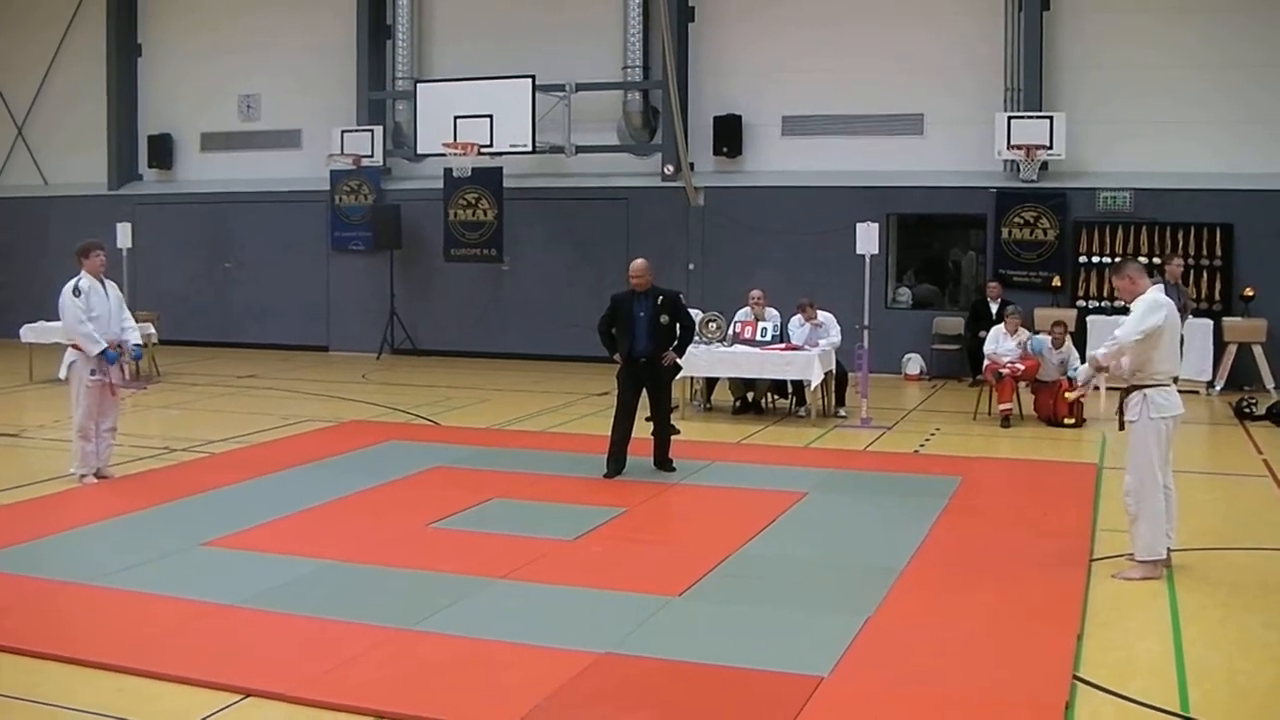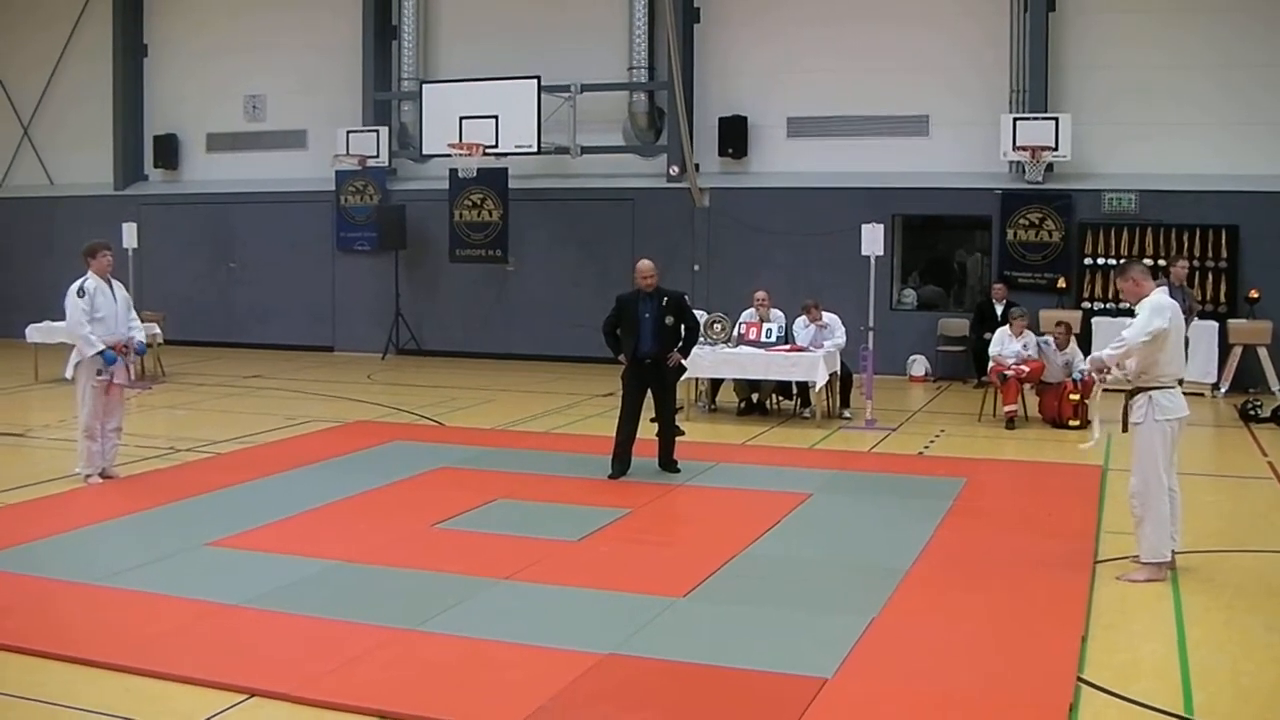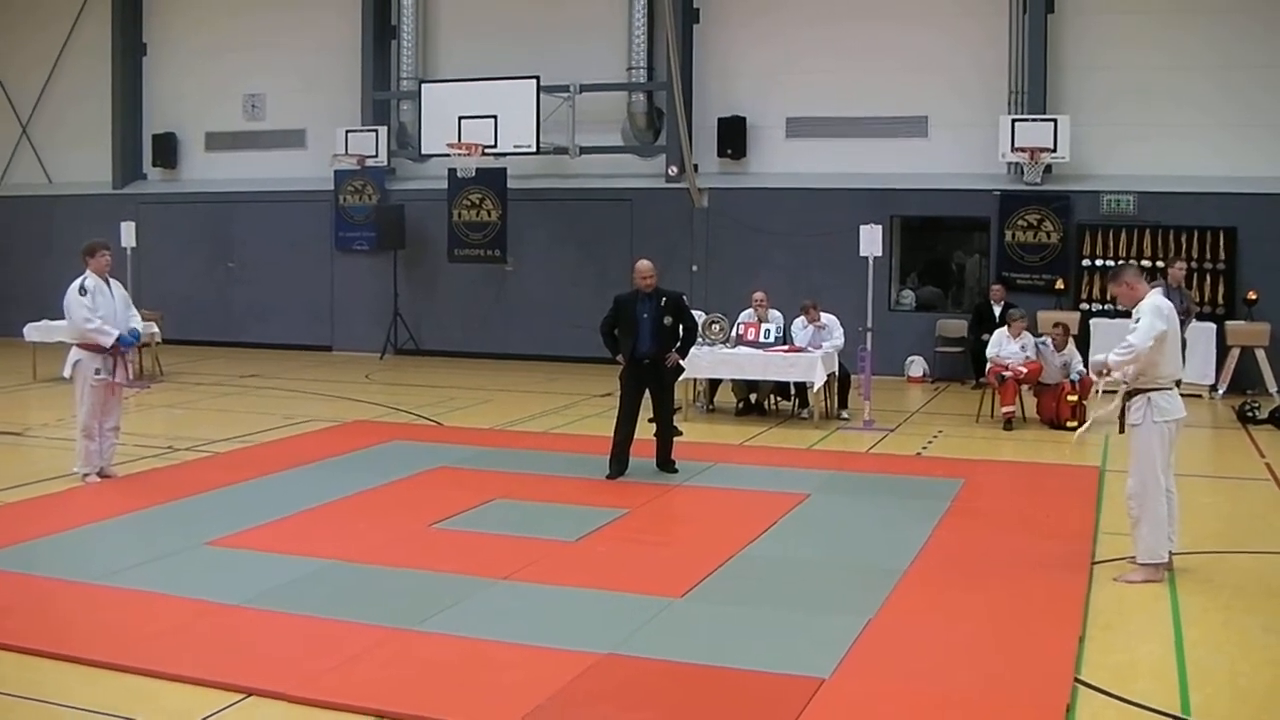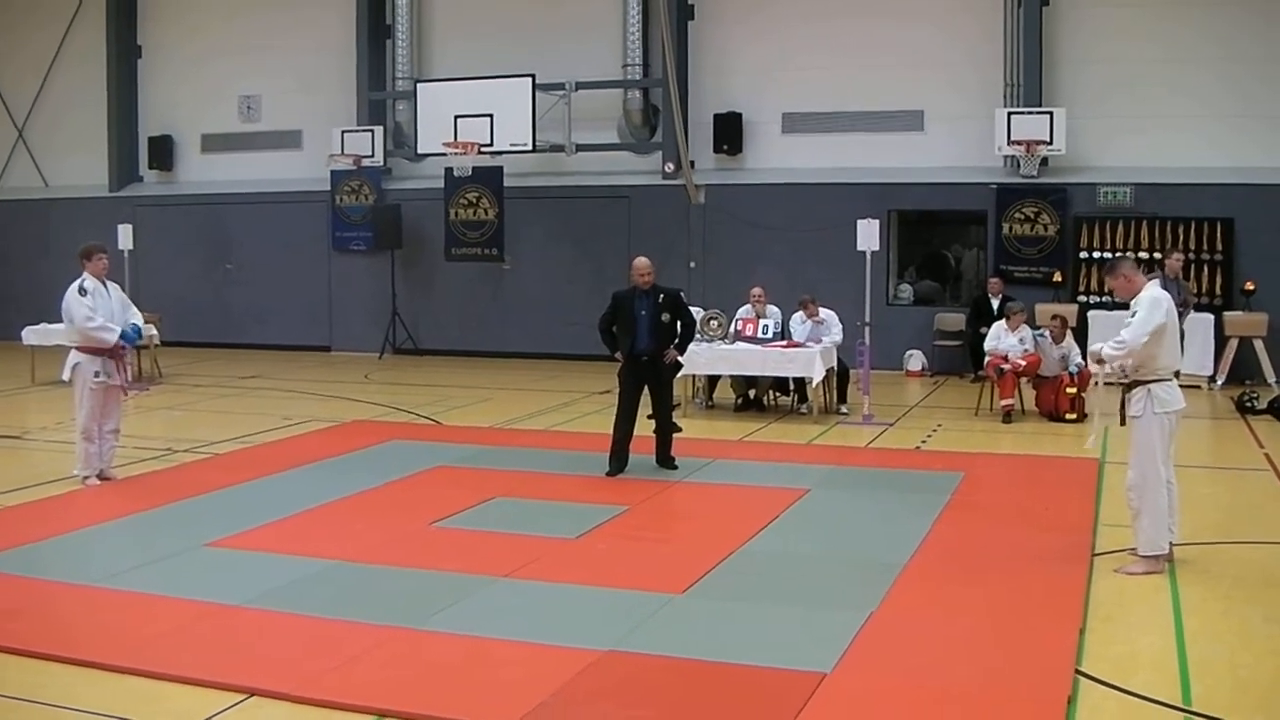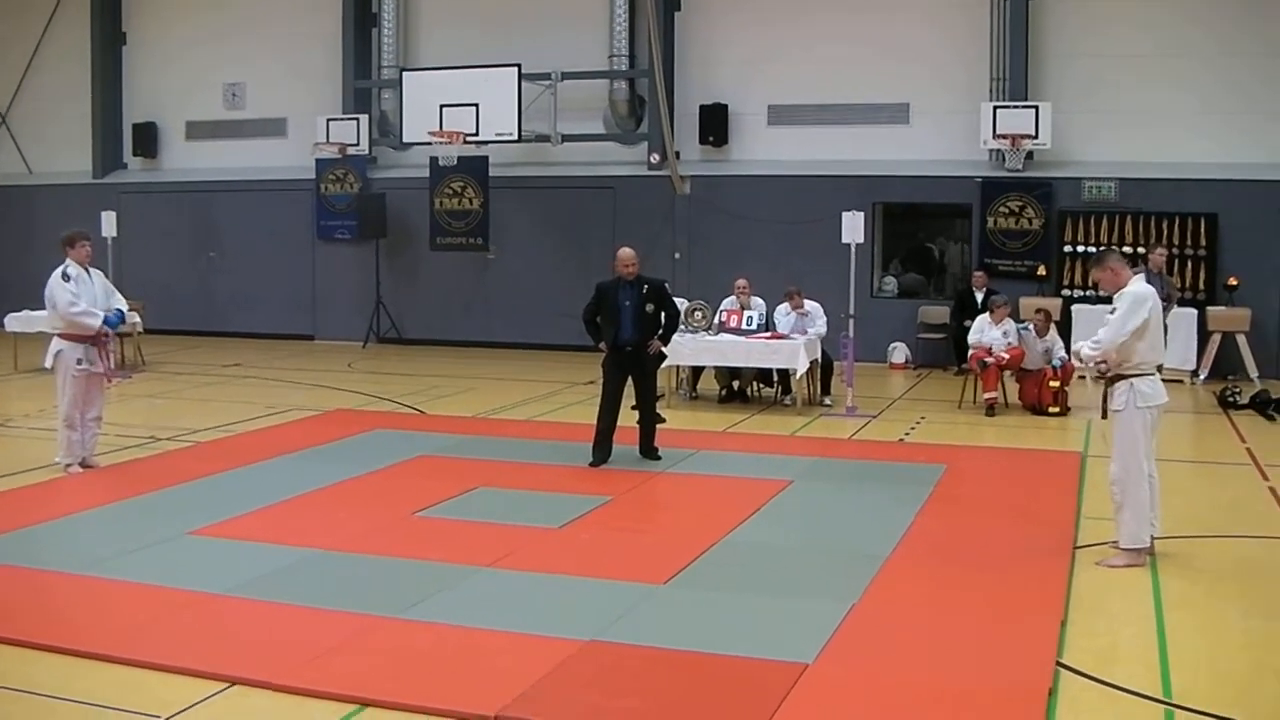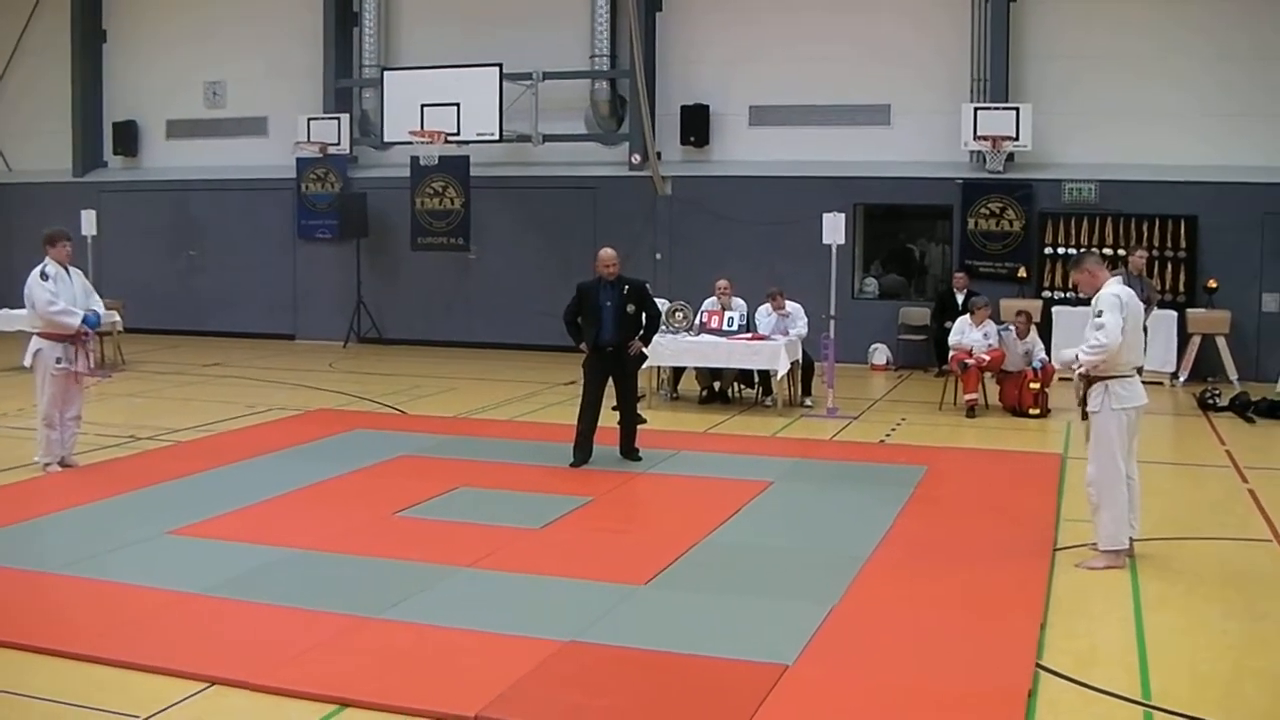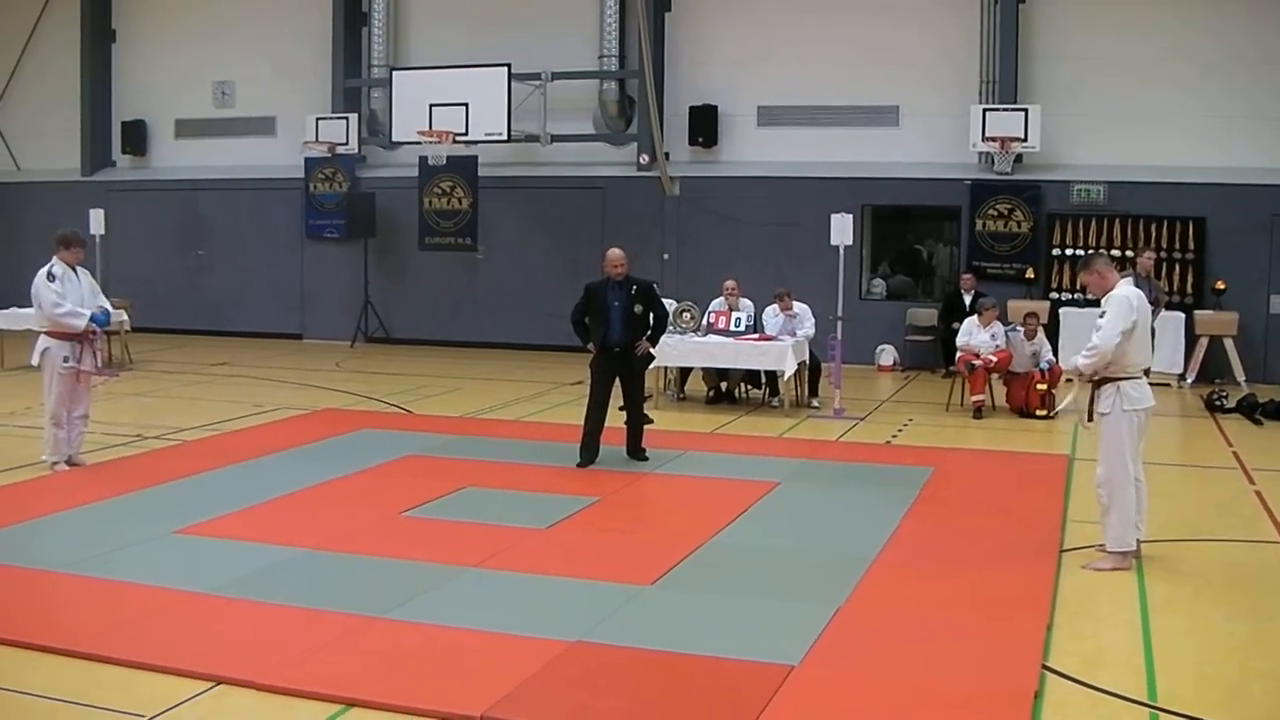
dt=0.2s
person 1, frame 1
left shoulder: (1150, 304)
right shoulder: (1161, 303)
left elbow: (1123, 339)
left wrist: (1098, 358)
right wrist: (1113, 364)
left hip: (1150, 402)
right hip: (1158, 397)
left knee: (1143, 482)
right knee: (1158, 478)
left ankle: (1150, 560)
right ankle: (1159, 548)
person 1, frame 2
left shoulder: (1155, 306)
right shoulder: (1165, 305)
left elbow: (1130, 342)
left wrist: (1100, 358)
right wrist: (1118, 365)
left hip: (1156, 405)
right hip: (1163, 400)
left knee: (1148, 484)
right knee: (1163, 480)
left ankle: (1155, 562)
right ankle: (1163, 550)
person 1, frame 3
left shoulder: (1152, 308)
right shoulder: (1159, 305)
left elbow: (1136, 348)
left wrist: (1104, 361)
right wrist: (1120, 368)
left hip: (1152, 406)
right hip: (1159, 401)
left knee: (1145, 485)
right knee: (1159, 481)
left ankle: (1152, 563)
right ankle: (1160, 551)
person 1, frame 4
left shoulder: (1149, 300)
right shoulder: (1157, 298)
left elbow: (1130, 342)
left wrist: (1100, 350)
right wrist: (1128, 364)
left hip: (1152, 398)
right hip: (1158, 393)
left knee: (1145, 477)
right knee: (1159, 473)
left ankle: (1152, 555)
right ankle: (1161, 543)
person 1, frame 5
left shoulder: (1132, 296)
right shoulder: (1145, 292)
left elbow: (1108, 340)
left wrist: (1082, 350)
right wrist: (1109, 362)
left hip: (1134, 392)
right hip: (1143, 387)
left knee: (1128, 470)
right knee: (1142, 466)
left ankle: (1133, 548)
right ankle: (1143, 536)
person 1, frame 6
left shoulder: (1109, 297)
right shoulder: (1126, 294)
left elbow: (1106, 343)
left wrist: (1074, 357)
right wrist: (1090, 364)
left hip: (1112, 393)
right hip: (1124, 388)
left knee: (1105, 471)
right knee: (1122, 468)
left ankle: (1113, 549)
right ankle: (1122, 538)
person 1, frame 7
left shoulder: (1119, 299)
right shoulder: (1134, 296)
left elbow: (1103, 345)
left wrist: (1079, 364)
right wrist: (1092, 365)
left hip: (1121, 395)
right hip: (1131, 390)
left knee: (1114, 473)
right knee: (1129, 469)
left ankle: (1120, 551)
right ankle: (1129, 539)
person 2, frame 1
left shoulder: (111, 287)
right shoulder: (76, 288)
left elbow: (125, 318)
right elbow: (76, 325)
left wrist: (133, 343)
right wrist: (102, 350)
left hip: (109, 359)
right hip: (86, 359)
left knee: (108, 417)
right knee: (85, 417)
left ankle: (101, 465)
right ankle: (84, 469)
person 2, frame 2
left shoulder: (118, 287)
right shoulder: (82, 288)
left elbow: (130, 317)
right elbow: (78, 326)
left wrist: (137, 339)
right wrist: (101, 352)
left hip: (115, 360)
right hip: (91, 360)
left knee: (114, 416)
right knee: (91, 417)
left ankle: (106, 464)
right ankle: (90, 469)
person 2, frame 3
left shoulder: (116, 287)
right shoulder: (81, 287)
left elbow: (130, 312)
right elbow: (85, 323)
left wrist: (134, 330)
right wrist: (117, 337)
left hip: (113, 359)
right hip: (89, 359)
left knee: (111, 416)
right knee: (89, 416)
left ankle: (104, 463)
right ankle: (88, 468)
person 2, frame 4
left shoulder: (113, 289)
right shoulder: (79, 290)
left elbow: (131, 312)
right elbow: (87, 323)
left wrist: (134, 328)
right wrist: (120, 333)
left hip: (112, 361)
right hip: (88, 361)
left knee: (111, 418)
right knee: (88, 419)
left ankle: (103, 466)
right ankle: (87, 471)
person 2, frame 5
left shoulder: (97, 276)
right shoulder: (62, 276)
left elbow: (116, 298)
right elbow: (70, 308)
left wrist: (117, 313)
right wrist: (102, 319)
left hip: (94, 348)
right hip: (71, 348)
left knee: (93, 406)
right knee: (71, 407)
left ankle: (86, 454)
right ankle: (70, 459)
person 2, frame 6
left shoulder: (76, 275)
right shoulder: (42, 275)
left elbow: (94, 299)
right elbow: (49, 307)
left wrist: (94, 314)
right wrist: (82, 317)
left hip: (74, 347)
right hip: (50, 348)
left knee: (73, 406)
right knee: (50, 406)
left ankle: (65, 453)
right ankle: (49, 458)
person 2, frame 7
left shoulder: (83, 275)
right shoulder: (48, 275)
left elbow: (98, 298)
right elbow: (56, 309)
left wrist: (103, 312)
right wrist: (90, 317)
left hip: (81, 346)
right hip: (57, 347)
left knee: (80, 404)
right knee: (57, 405)
left ankle: (72, 452)
right ankle: (56, 456)
person 3, frame 1
left shoulder: (669, 298)
right shoulder: (619, 300)
left elbow: (688, 325)
right elbow: (603, 327)
left wrist: (677, 351)
right wrist: (614, 351)
left hip: (659, 365)
right hip: (630, 366)
left knee: (662, 416)
right knee: (623, 416)
left ankle: (662, 459)
right ankle: (615, 463)
person 3, frame 2
left shoulder: (674, 299)
right shoulder: (624, 301)
left elbow: (693, 326)
right elbow: (608, 328)
left wrist: (682, 352)
right wrist: (619, 352)
left hip: (664, 366)
right hip: (635, 366)
left knee: (667, 417)
right knee: (627, 417)
left ankle: (667, 460)
right ankle: (620, 464)
person 3, frame 3
left shoulder: (673, 300)
right shoulder: (622, 301)
left elbow: (691, 327)
right elbow: (606, 328)
left wrist: (680, 352)
right wrist: (617, 353)
left hip: (662, 366)
right hip: (633, 366)
left knee: (665, 417)
right knee: (625, 417)
left ankle: (665, 461)
right ankle: (618, 464)
person 3, frame 4
left shoulder: (670, 296)
right shoulder: (620, 298)
left elbow: (689, 323)
right elbow: (604, 325)
left wrist: (679, 348)
right wrist: (615, 350)
left hip: (660, 363)
right hip: (632, 364)
left knee: (664, 414)
right knee: (625, 414)
left ankle: (664, 457)
right ankle: (618, 461)
person 3, frame 5
left shoulder: (655, 287)
right shoulder: (604, 289)
left elbow: (673, 314)
right elbow: (588, 315)
left wrist: (663, 339)
right wrist: (599, 340)
left hip: (644, 354)
right hip: (615, 354)
left knee: (647, 405)
right knee: (608, 405)
left ankle: (648, 448)
right ankle: (601, 451)
person 3, frame 6
left shoulder: (636, 287)
right shoulder: (585, 289)
left elbow: (654, 314)
right elbow: (569, 316)
left wrist: (644, 340)
right wrist: (580, 341)
left hip: (625, 354)
right hip: (596, 355)
left knee: (628, 406)
right knee: (589, 405)
left ankle: (628, 448)
right ankle: (582, 452)
person 3, frame 7
left shoulder: (644, 288)
right shoulder: (593, 289)
left elbow: (662, 315)
right elbow: (576, 316)
left wrist: (651, 340)
right wrist: (588, 341)
left hip: (632, 355)
right hip: (604, 355)
left knee: (635, 406)
right knee: (596, 406)
left ankle: (635, 449)
right ankle: (588, 452)
